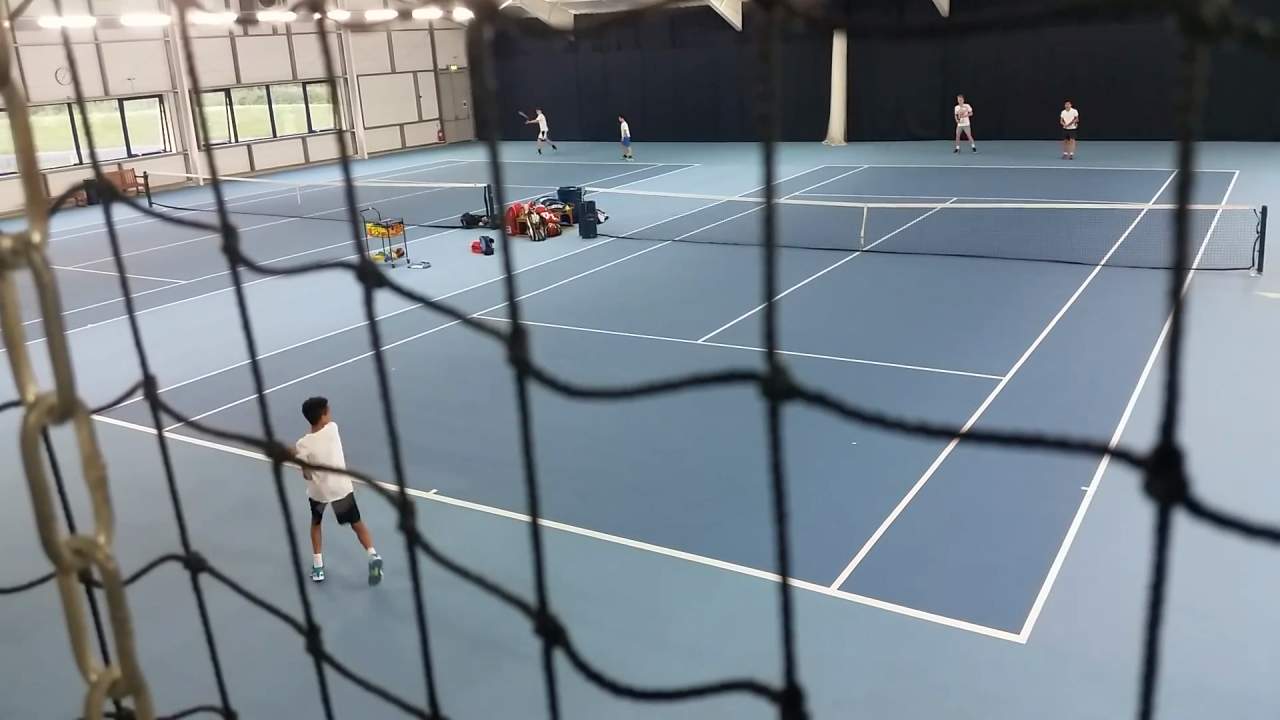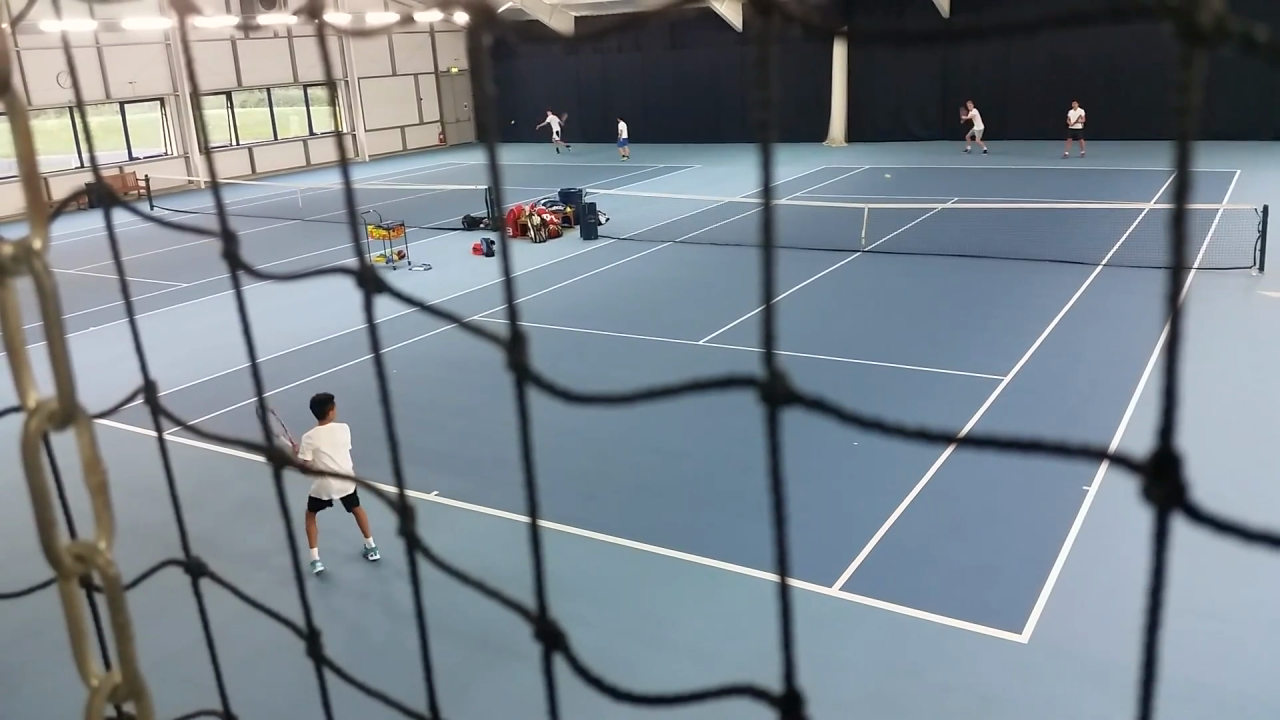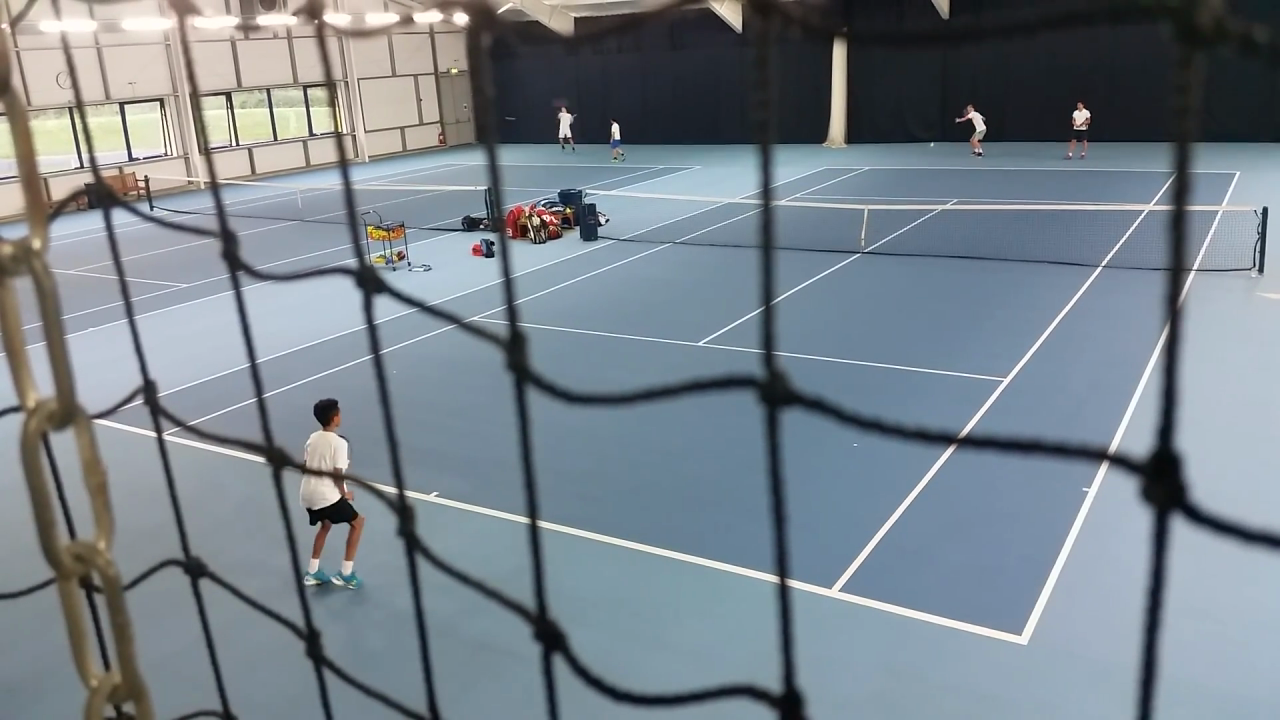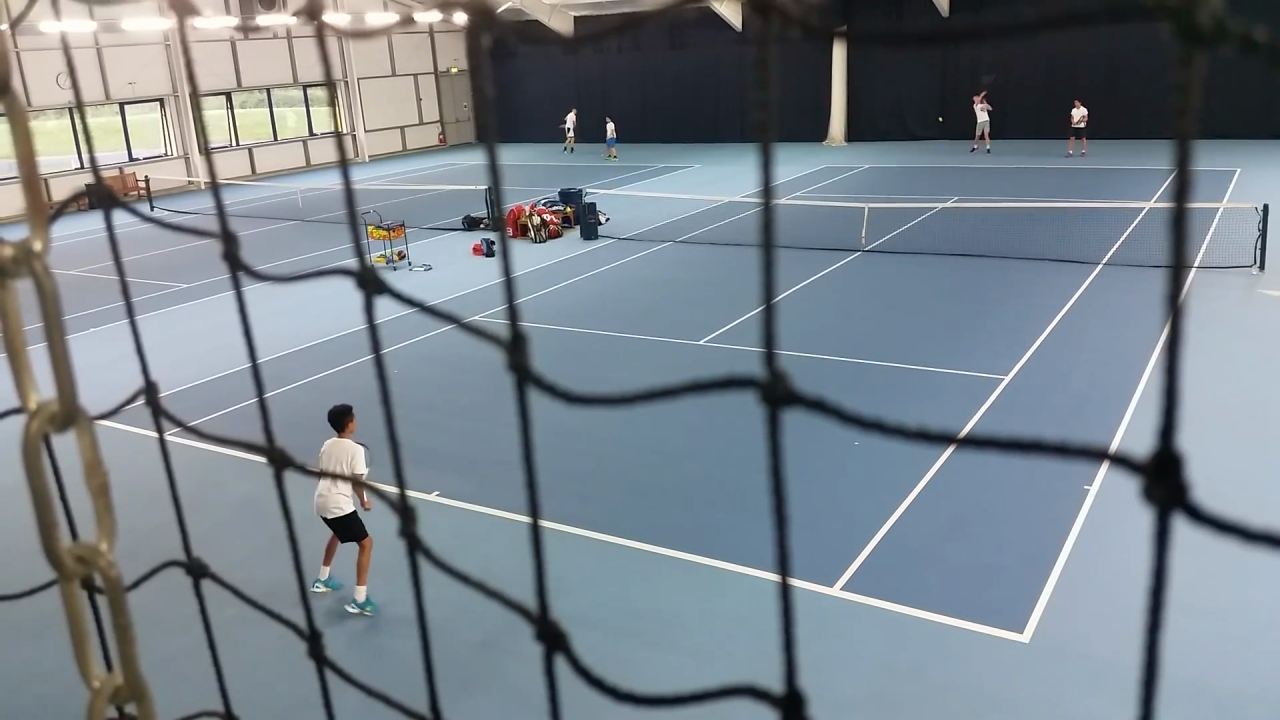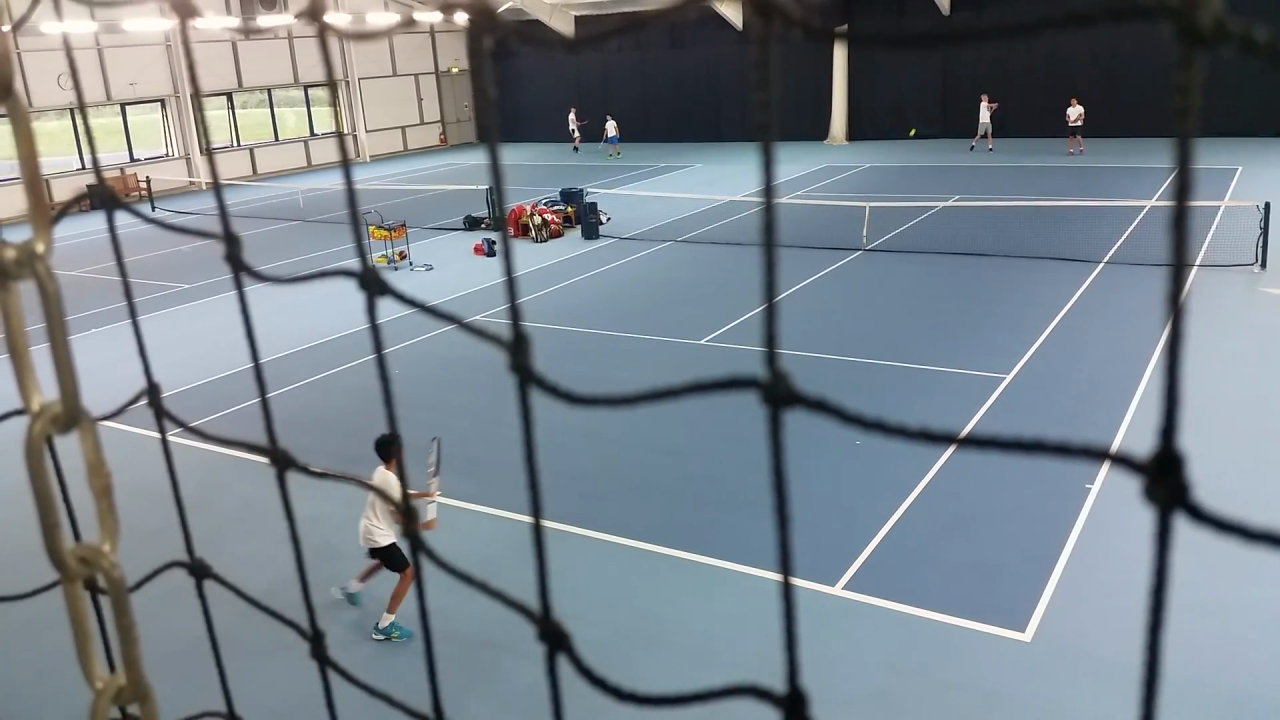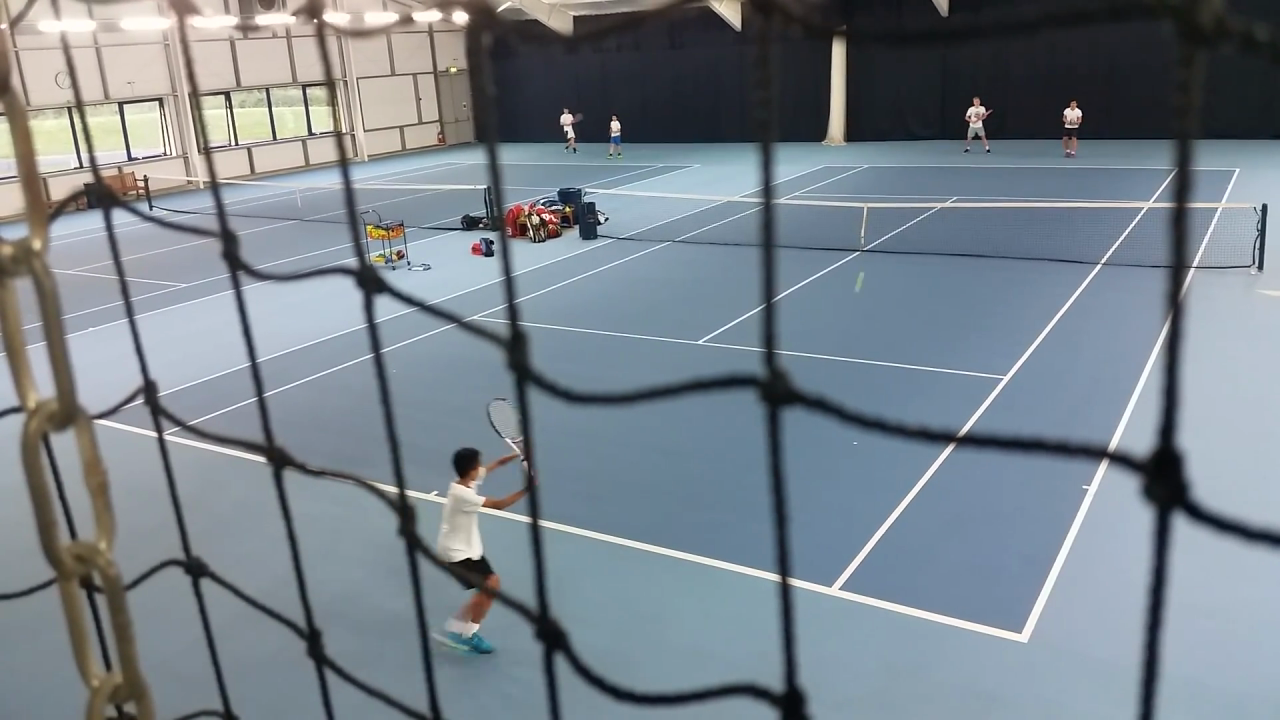
dt=0.4s
person 1, frame 1
left shoulder: (302, 445)
right shoulder: (332, 428)
left elbow: (307, 475)
left hip: (318, 492)
right hip: (342, 487)
left knee: (315, 524)
right knee: (357, 525)
left ankle: (318, 567)
right ankle: (372, 555)
person 1, frame 2
left shoulder: (308, 438)
right shoulder: (343, 429)
left elbow: (307, 468)
right elbow: (331, 450)
left wrist: (300, 455)
left hip: (323, 486)
right hip: (346, 482)
left knee: (310, 515)
right knee: (356, 509)
left ankle: (315, 559)
right ankle: (371, 547)
person 1, frame 3
left shoulder: (312, 438)
right shoulder: (339, 443)
left elbow: (307, 467)
right elbow: (337, 475)
right wrist: (344, 493)
left hip: (308, 494)
right hip: (326, 495)
left knee: (325, 525)
right knee: (358, 522)
left ankle: (312, 572)
right ankle: (345, 573)
person 1, frame 4
left shoulder: (327, 445)
right shoulder: (355, 449)
right elbow: (357, 483)
right wrist: (364, 502)
left hip: (322, 501)
right hip: (340, 505)
left knee: (338, 534)
right knee: (365, 543)
left ankle: (323, 579)
right ankle: (359, 599)
person 1, frame 5
left shoulder: (380, 472)
right shoulder: (391, 482)
right elbow: (400, 519)
left wrist: (421, 494)
left hip: (370, 529)
right hip: (380, 534)
left knee: (384, 559)
right knee: (408, 574)
left ankle: (351, 589)
right ankle: (384, 626)
person 1, frame 6
left shoulder: (467, 481)
right shoulder: (462, 495)
left elbow: (495, 464)
right elbow: (497, 504)
left wrist: (519, 455)
right wrist: (525, 490)
left hip: (471, 548)
right hip: (457, 551)
left knee: (493, 583)
right knee: (489, 587)
left ankle: (468, 634)
right ankle: (455, 628)
